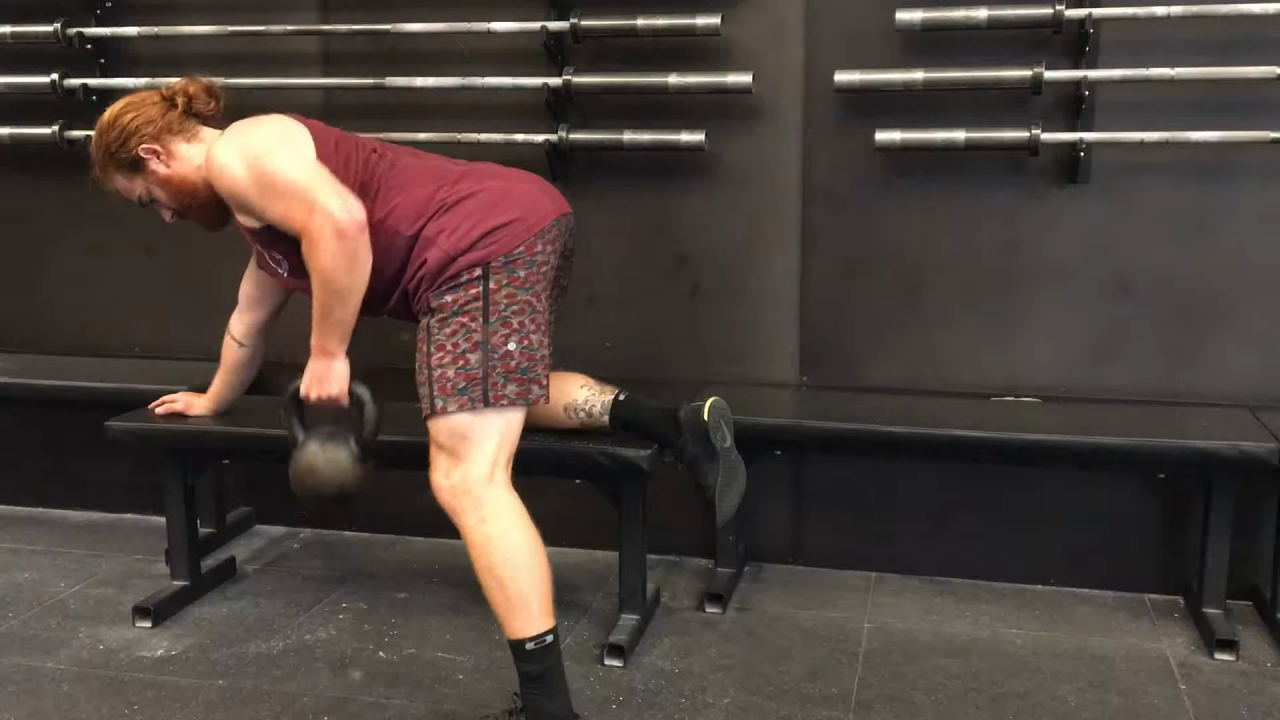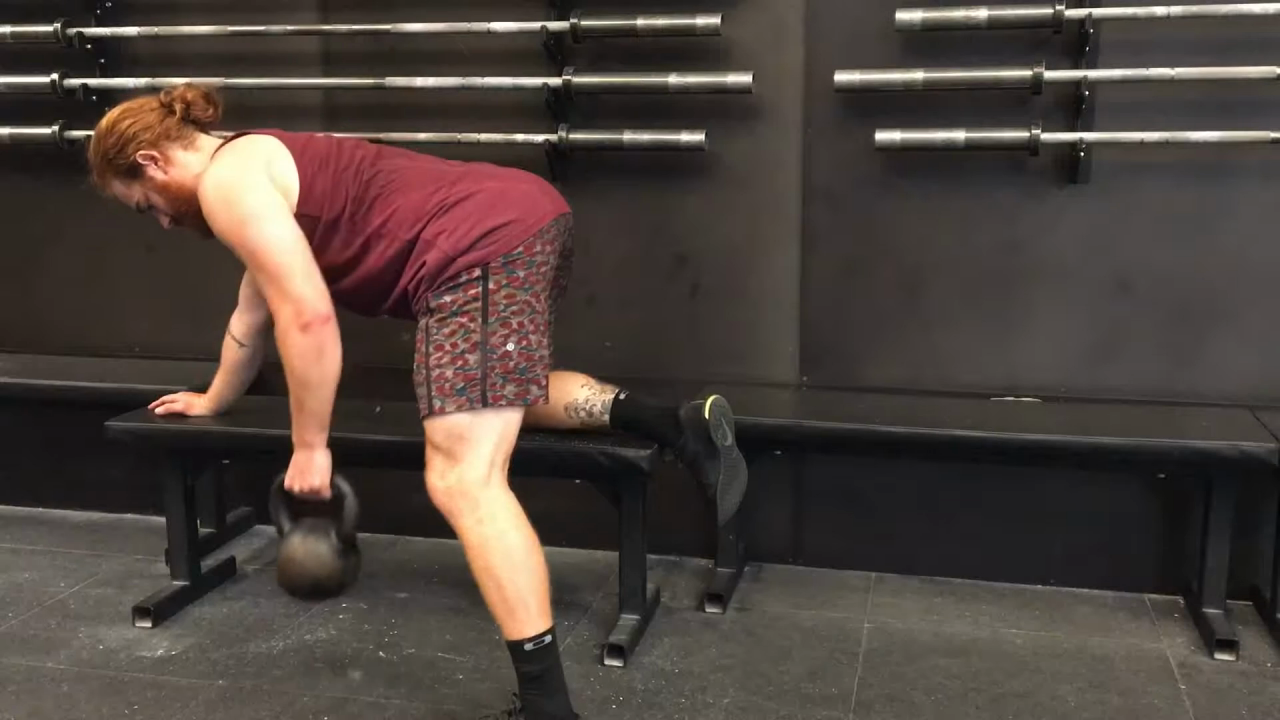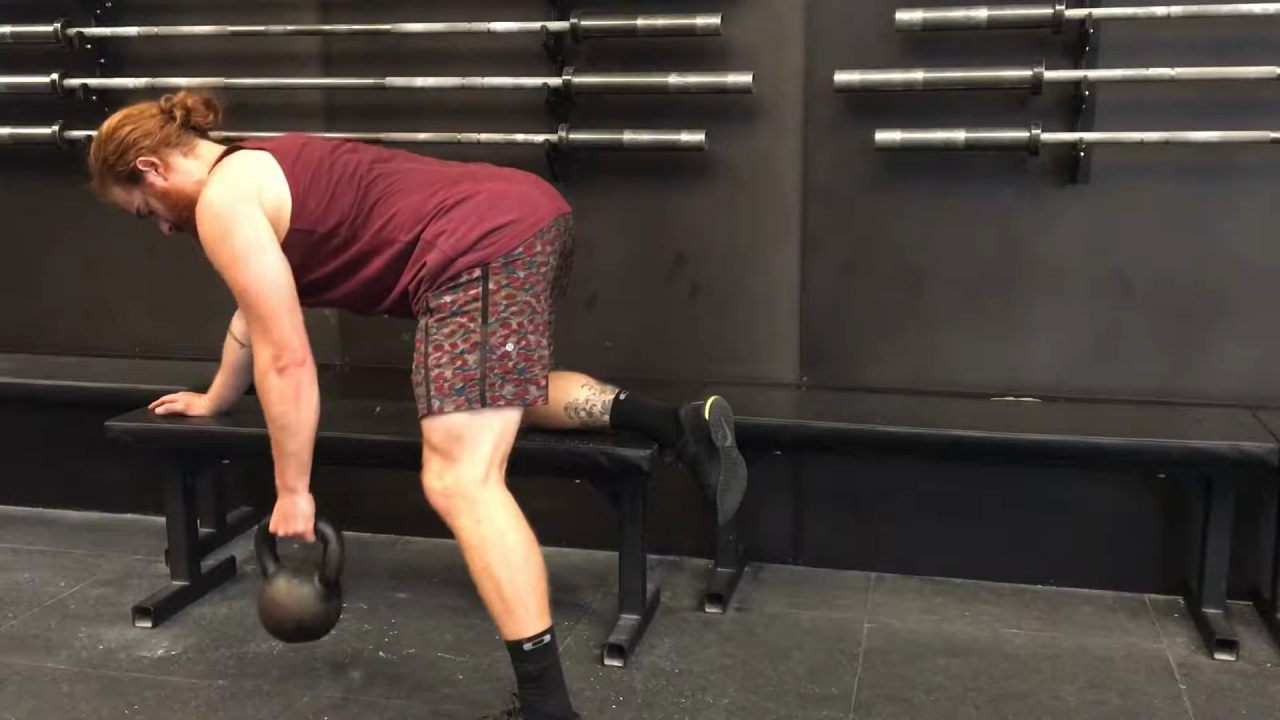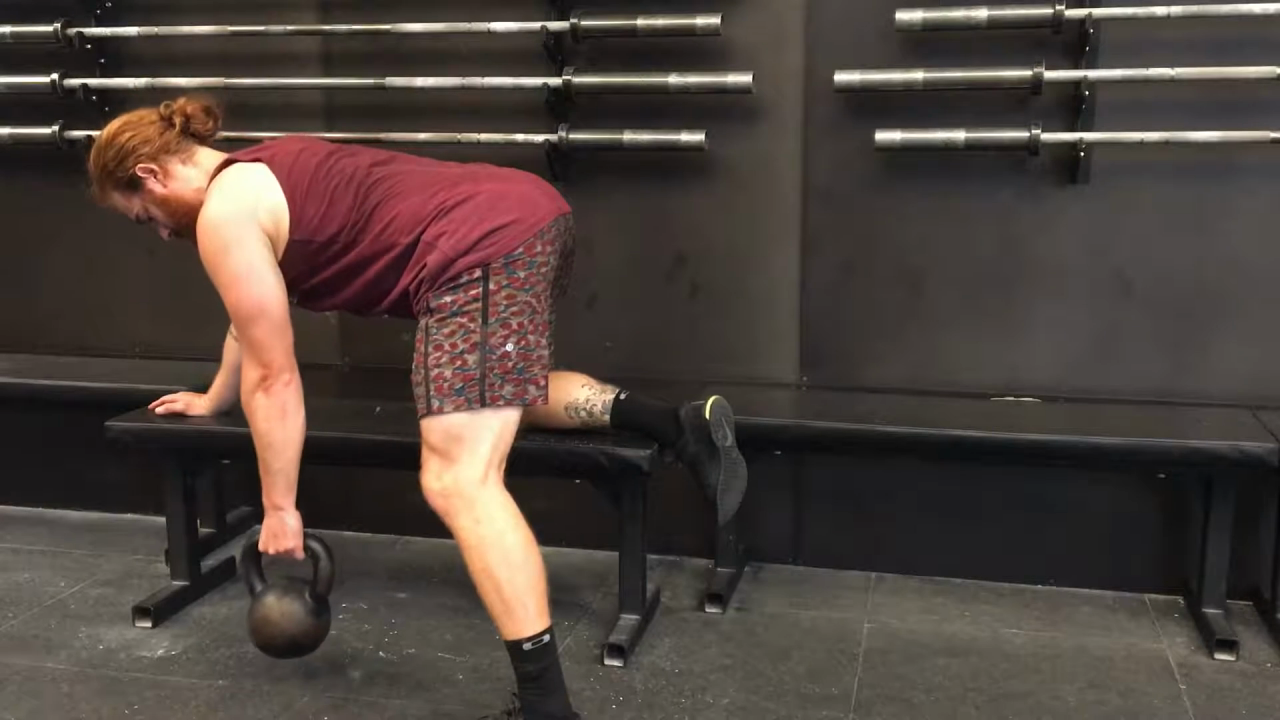
dt=0.3s
person 1, frame 1
left shoulder: (238, 156)
right shoulder: (258, 183)
left elbow: (341, 220)
right elbow: (251, 314)
left wrist: (328, 356)
right wrist: (212, 400)
left hip: (484, 245)
right hip: (525, 214)
left knee: (468, 482)
right knee: (499, 390)
right ankle: (680, 426)
person 1, frame 2
left shoulder: (226, 183)
right shoulder: (262, 167)
left elbow: (308, 321)
right elbow: (255, 313)
left wrist: (310, 449)
right wrist: (213, 401)
left hip: (481, 246)
right hip: (525, 214)
left knee: (463, 484)
right knee: (497, 393)
right ankle: (683, 425)
person 1, frame 3
left shoulder: (223, 201)
right shoulder: (262, 170)
left elbow: (286, 358)
right elbow: (256, 319)
left wrist: (294, 494)
right wrist: (213, 400)
left hip: (482, 247)
right hip: (526, 211)
left knee: (461, 484)
right knee: (497, 392)
right ankle: (681, 425)
person 1, frame 4
left shoulder: (225, 214)
right shoulder: (263, 173)
left elbow: (273, 376)
right elbow: (255, 324)
left wrist: (280, 510)
right wrist: (213, 400)
left hip: (481, 247)
right hip: (528, 211)
left knee: (459, 484)
right knee: (497, 393)
right ankle: (682, 424)
